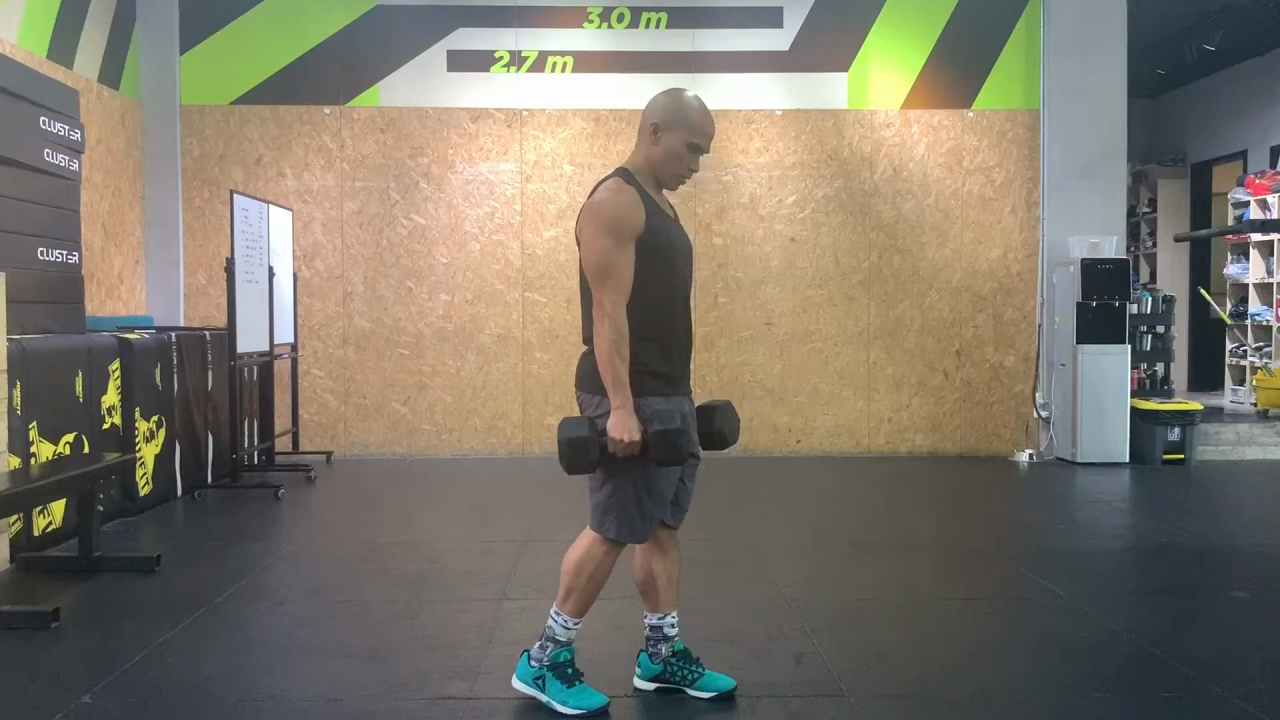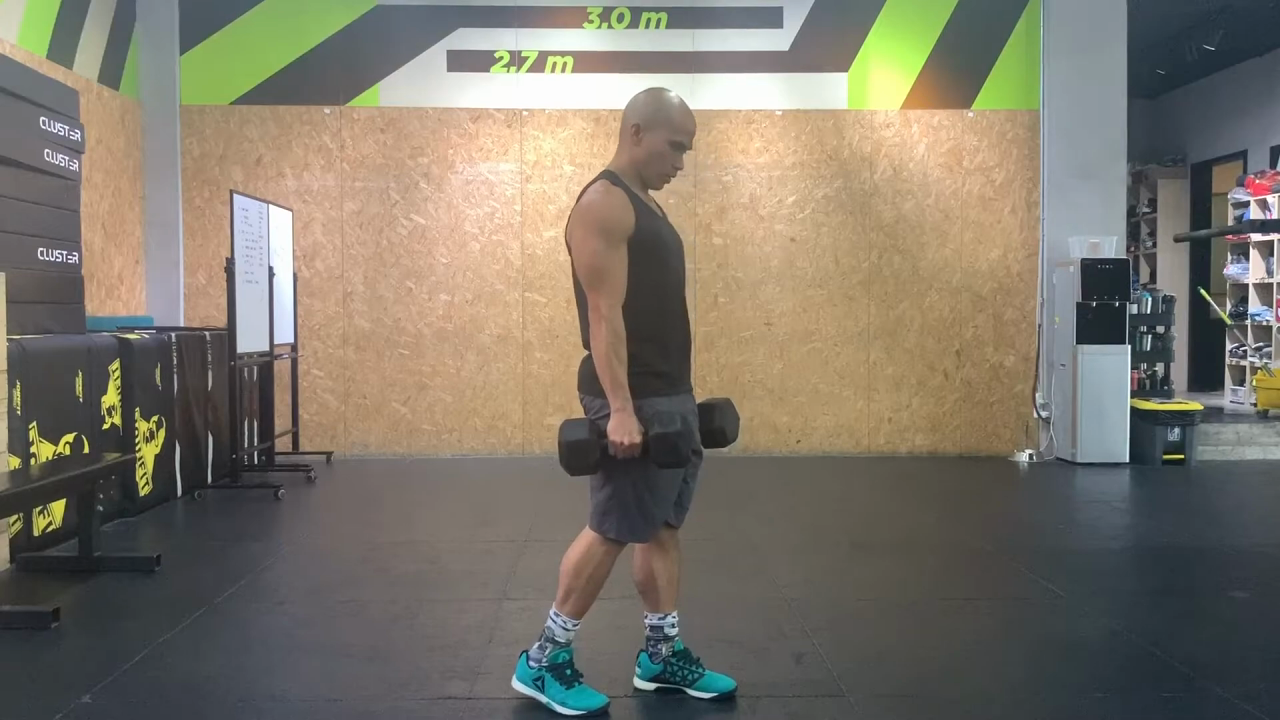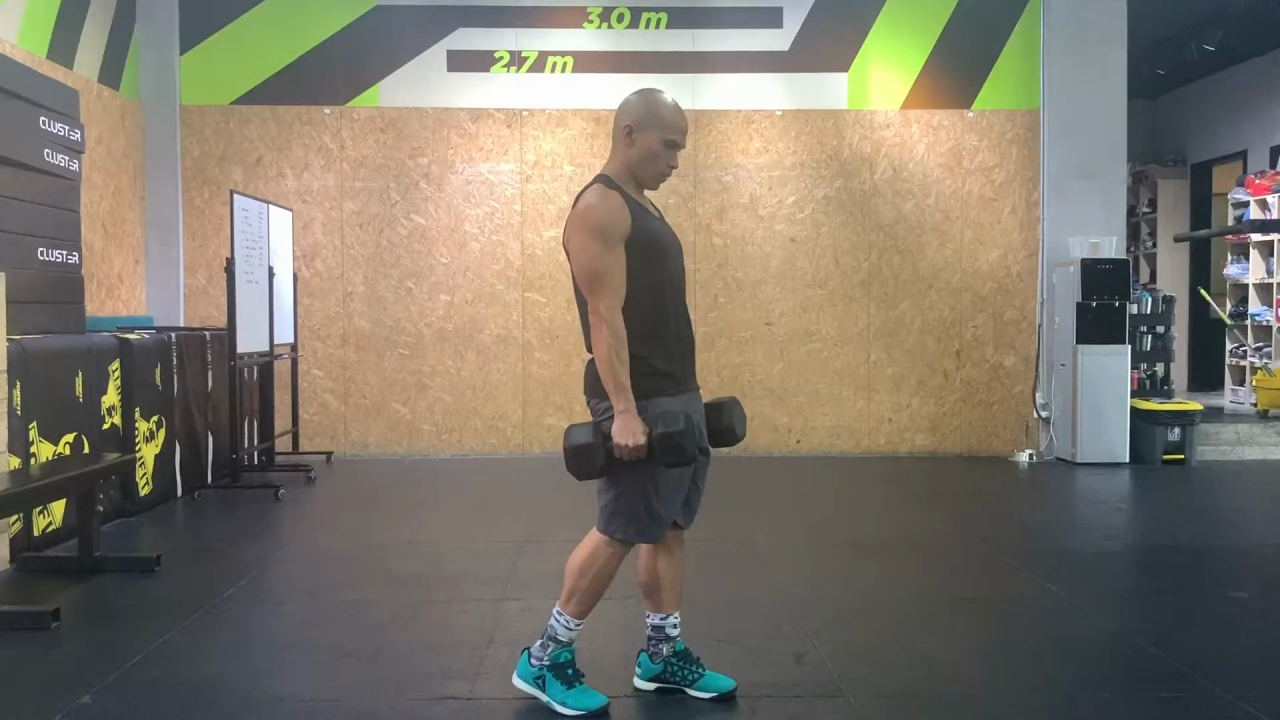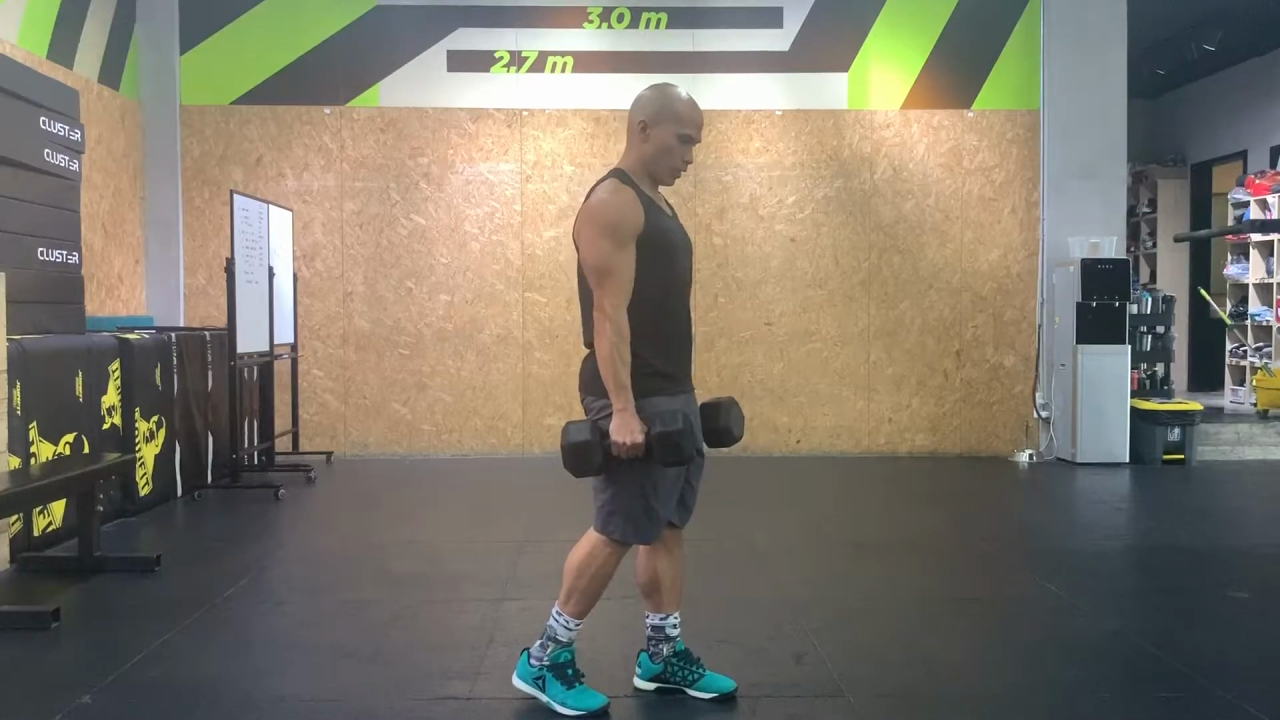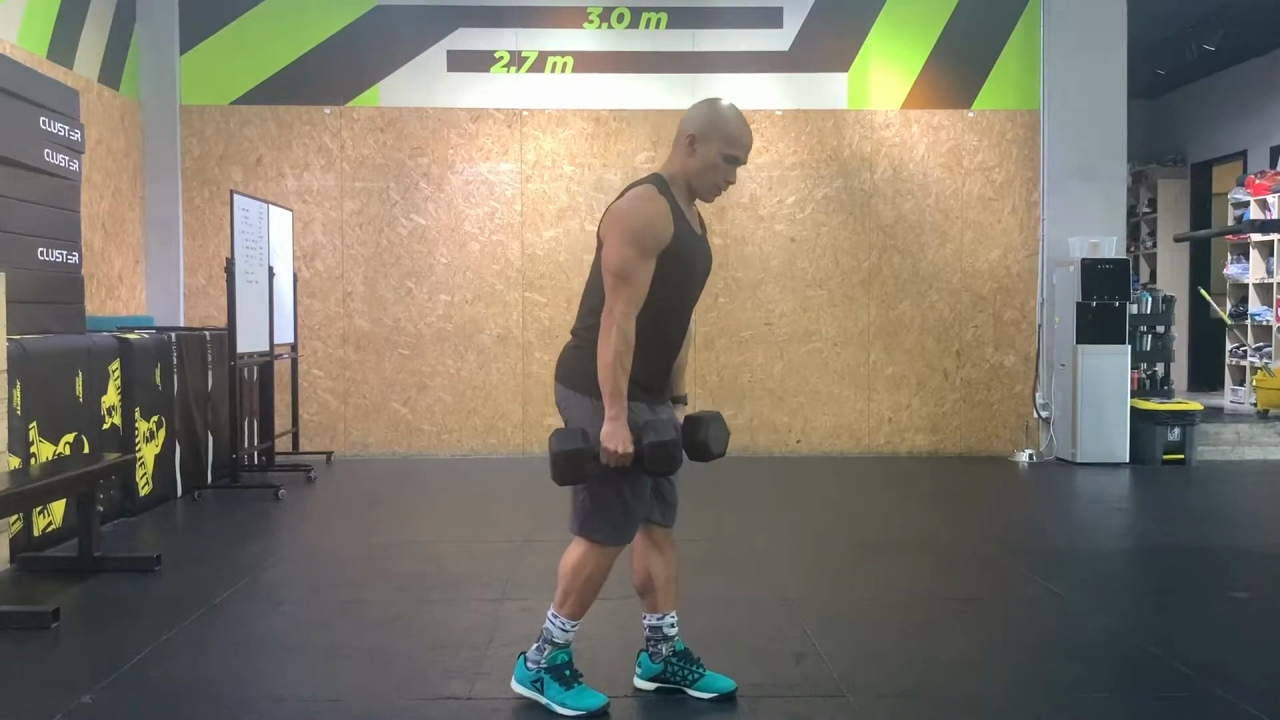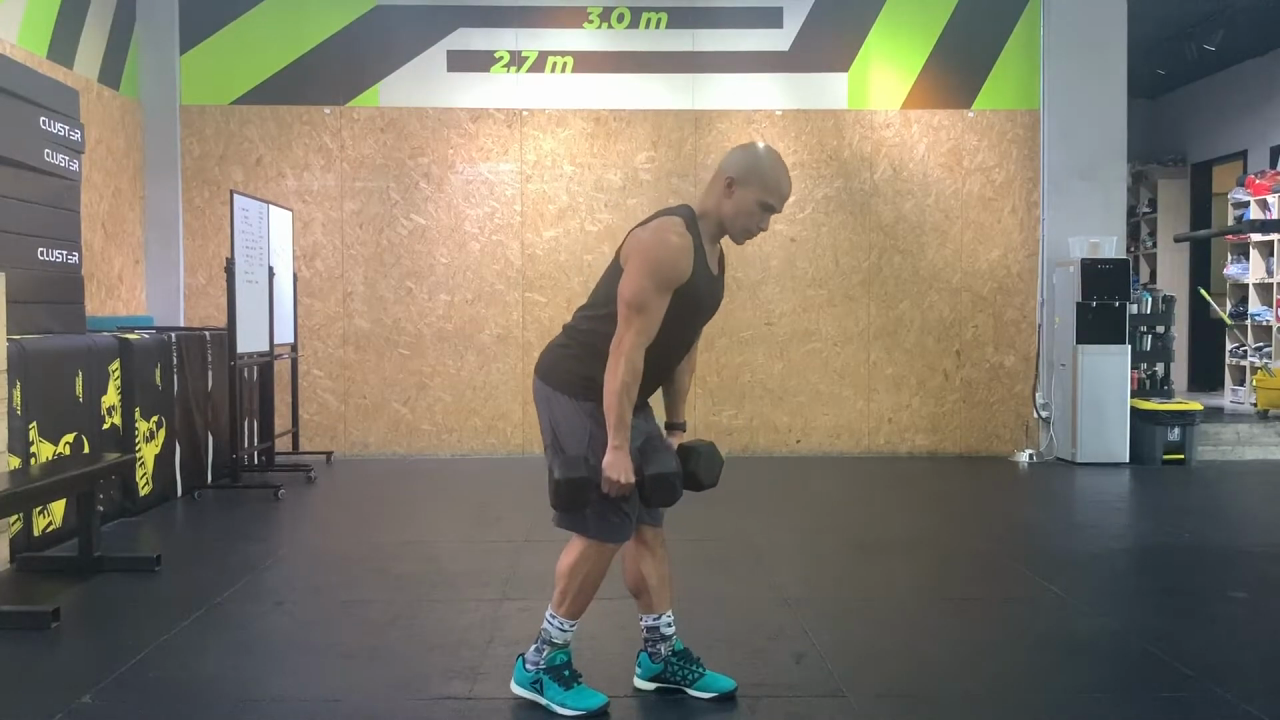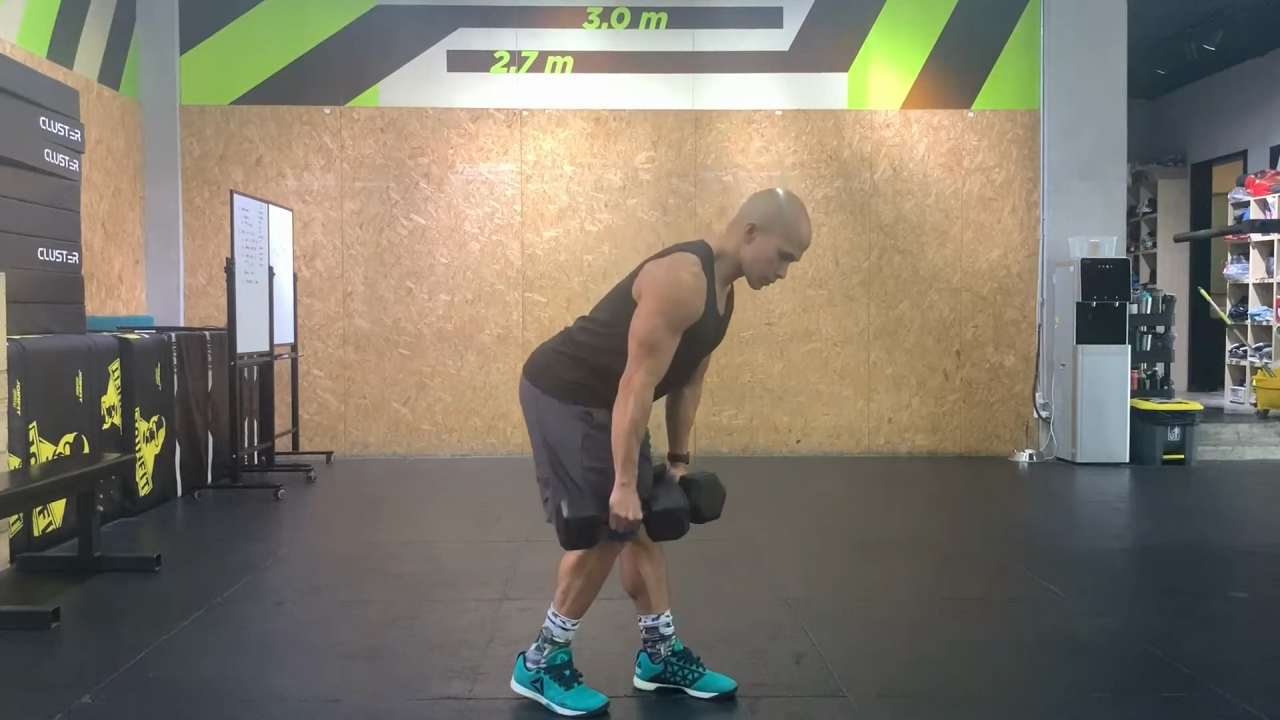
dt=0.4s
person 1, frame 1
left shoulder: (660, 205)
right shoulder: (615, 202)
right elbow: (610, 310)
right wrist: (620, 407)
left hip: (670, 392)
right hip: (630, 397)
left knee: (663, 526)
right knee: (614, 529)
left ankle: (663, 654)
right ankle: (545, 660)
person 1, frame 2
left shoulder: (646, 206)
right shoulder: (603, 204)
right elbow: (605, 313)
right wrist: (620, 408)
left hip: (671, 393)
right hip: (632, 399)
left knee: (663, 526)
right knee: (613, 529)
left ankle: (662, 654)
right ankle: (544, 660)
person 1, frame 3
left shoulder: (642, 206)
right shoulder: (599, 208)
right elbow: (606, 317)
right wrist: (624, 412)
left hip: (679, 392)
right hip: (639, 401)
left knee: (669, 527)
right knee: (621, 529)
left ankle: (662, 654)
right ankle: (545, 659)
person 1, frame 4
left shoulder: (656, 204)
right shoulder: (612, 204)
right elbow: (610, 314)
right wrist: (623, 410)
left hip: (674, 394)
right hip: (635, 399)
left knee: (667, 527)
right knee: (619, 530)
left ankle: (663, 655)
right ankle: (545, 659)
person 1, frame 5
left shoulder: (690, 217)
right shoulder: (642, 209)
right elbow: (618, 320)
left wrist: (677, 401)
right wrist: (614, 417)
left hip: (650, 395)
right hip: (603, 393)
left knee: (657, 523)
right knee: (606, 531)
left ankle: (662, 654)
right ankle: (541, 662)
person 1, frame 6
left shoulder: (712, 253)
right shoulder: (666, 242)
left elbow: (682, 347)
right elbow: (628, 348)
left wrist: (676, 428)
right wrist: (616, 447)
left hip: (622, 398)
right hip: (578, 390)
left knee: (646, 524)
right knee: (604, 528)
left ankle: (661, 654)
right ankle: (540, 664)
person 1, frame 7
left shoulder: (721, 291)
right shoulder: (681, 280)
left elbow: (687, 381)
right elbow: (636, 385)
left wrist: (679, 461)
right wrist: (625, 484)
left hip: (603, 402)
right hip: (564, 394)
left knee: (643, 527)
right knee: (606, 529)
left ankle: (661, 655)
right ankle: (540, 663)
